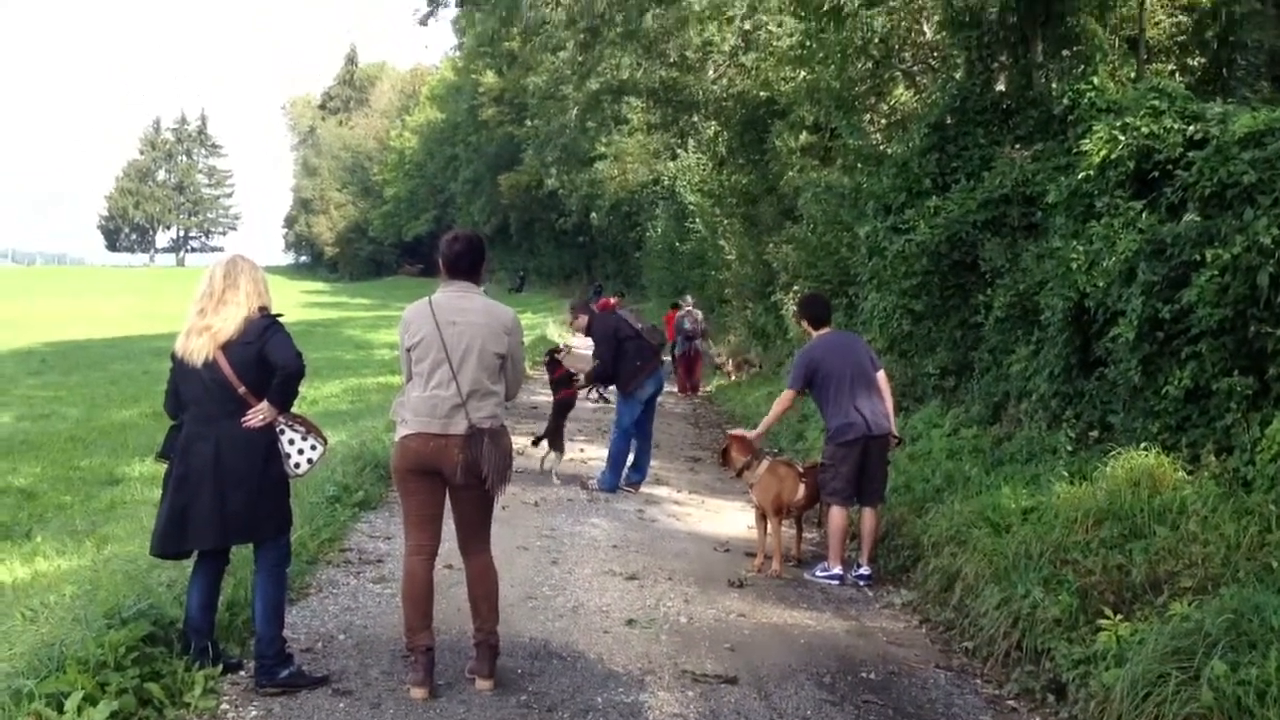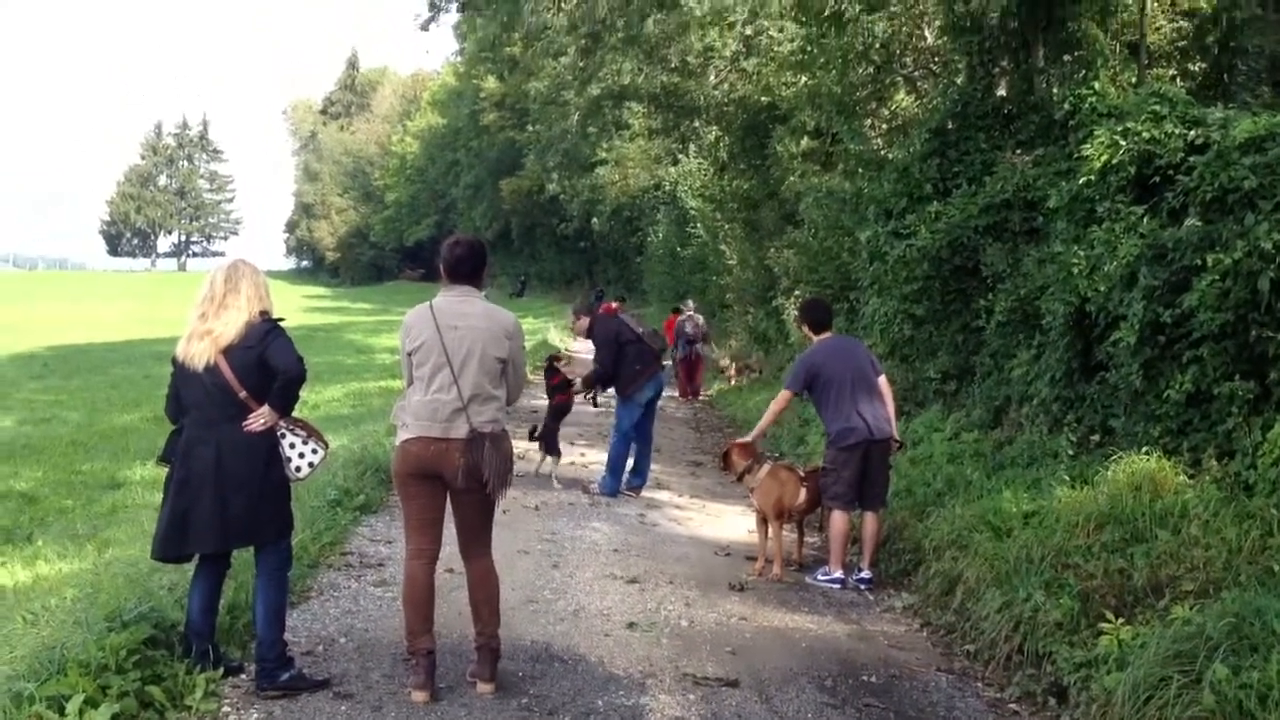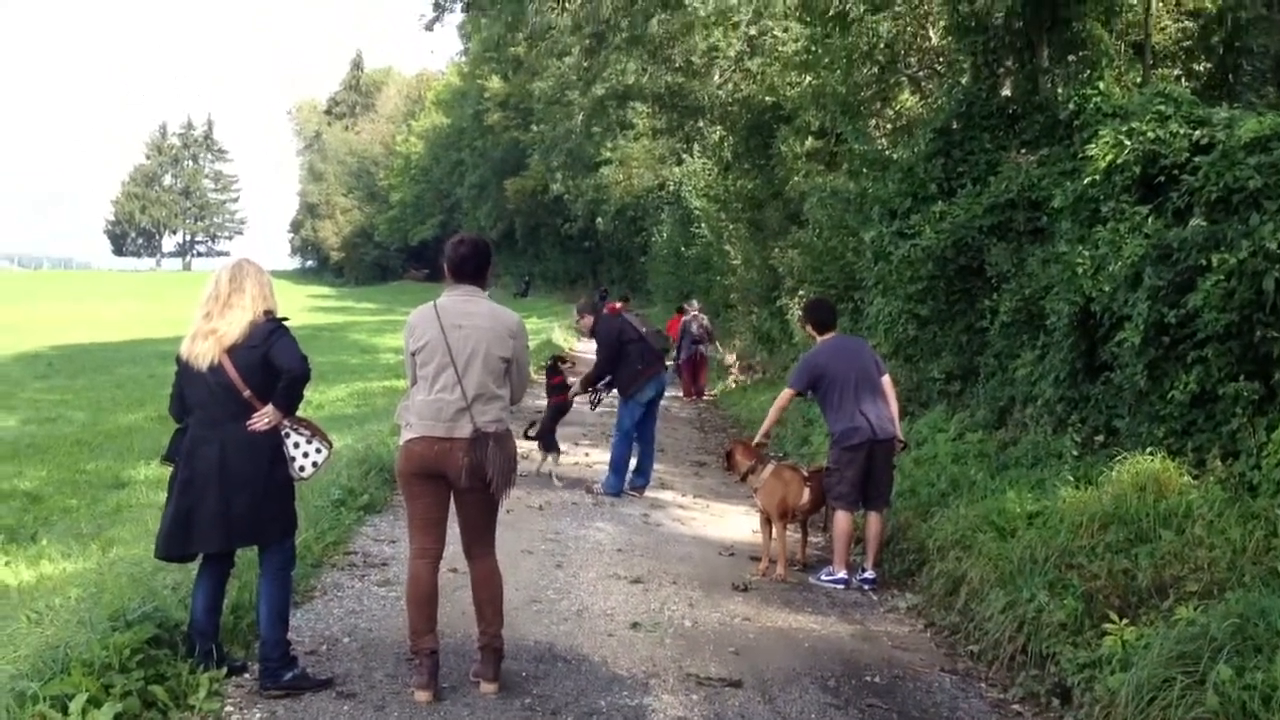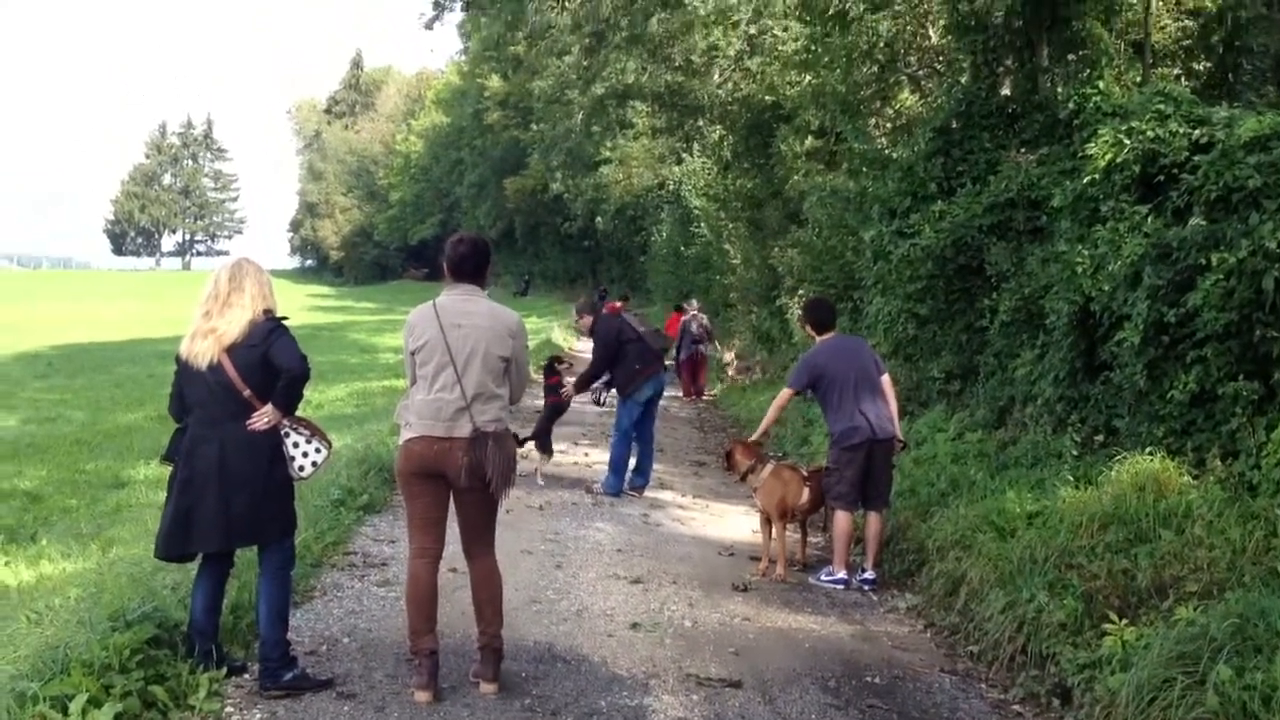
dt=0.1s
person 1, frame 1
left shoulder: (415, 314)
right shoulder: (504, 319)
left elbow: (408, 378)
right elbow: (512, 387)
left hip: (417, 439)
right hip: (477, 442)
left knee: (419, 549)
right knee: (477, 549)
left ankle: (421, 661)
right ankle: (485, 656)
person 1, frame 2
left shoulder: (416, 319)
right shoulder: (504, 323)
left elbow: (409, 381)
right elbow: (513, 391)
left hip: (418, 443)
right hip: (478, 446)
left knee: (420, 553)
right knee: (478, 552)
left ankle: (421, 666)
right ankle: (486, 659)
person 1, frame 3
left shoulder: (420, 318)
right shoulder: (508, 323)
left elbow: (413, 381)
right elbow: (517, 391)
left hip: (422, 442)
right hip: (482, 445)
left knee: (423, 552)
right knee: (482, 552)
left ankle: (424, 665)
right ankle: (489, 659)
person 1, frame 4
left shoulder: (419, 318)
right shoulder: (508, 322)
left elbow: (412, 380)
right elbow: (517, 390)
left hip: (421, 442)
right hip: (481, 445)
left knee: (423, 553)
right knee: (481, 552)
left ankle: (424, 665)
right ankle: (489, 659)
person 2, frame 1
left shoulder: (188, 339)
right shoulder: (261, 328)
left elbow: (173, 406)
right elbow: (291, 365)
right wrist: (275, 406)
left hip: (199, 461)
right hip: (249, 461)
left knee: (210, 554)
right knee: (271, 558)
left ankle: (199, 652)
right ankle: (272, 666)
person 2, frame 2
left shoulder: (190, 343)
right shoulder: (262, 333)
left elbow: (175, 410)
right elbow: (292, 369)
right wrist: (275, 409)
left hip: (200, 464)
right hip: (250, 464)
left knee: (211, 558)
right knee: (272, 562)
left ankle: (200, 655)
right ankle: (273, 669)
person 2, frame 3
left shoulder: (194, 342)
right shoulder: (267, 332)
left elbow: (179, 409)
right elbow: (297, 369)
right wrist: (280, 408)
left hip: (204, 463)
right hip: (254, 463)
left knee: (215, 557)
right knee: (276, 560)
left ankle: (204, 654)
right ankle: (276, 668)
person 2, frame 4
left shoulder: (194, 342)
right shoulder: (266, 331)
left elbow: (178, 408)
right elbow: (296, 368)
right wrist: (279, 408)
left hip: (204, 462)
right hip: (254, 462)
left knee: (215, 557)
right knee: (275, 560)
left ankle: (203, 654)
right ankle: (275, 668)
person 3, frame 1
left shoulder: (809, 354)
right shoulder: (857, 341)
left elbow: (785, 401)
right elbow: (883, 383)
left wrist: (756, 432)
right wrist: (892, 426)
left hip: (845, 432)
right hip: (878, 429)
left knee: (838, 501)
right knee: (870, 502)
left ankle: (833, 568)
right ankle: (864, 567)
person 3, frame 2
left shoulder: (809, 359)
right shoulder: (858, 345)
left elbow: (779, 403)
right elbow: (885, 388)
left wrist: (754, 435)
right wrist: (894, 430)
left hip: (847, 437)
right hip: (880, 434)
left knee: (839, 505)
right knee: (871, 506)
left ankle: (835, 571)
right ankle: (865, 571)
person 3, frame 3
left shoulder: (812, 359)
right shoulder: (862, 345)
left elbow: (782, 402)
right elbow: (888, 387)
left wrist: (760, 436)
right wrist: (897, 430)
left hip: (850, 437)
right hip: (883, 434)
left knee: (843, 505)
right knee: (875, 506)
left ankle: (839, 571)
right ankle: (869, 571)
person 3, frame 4
left shoulder: (812, 359)
right shoulder: (861, 345)
left elbow: (781, 402)
right elbow: (888, 386)
left wrist: (759, 434)
right wrist: (896, 428)
left hip: (850, 437)
right hip: (882, 433)
left knee: (843, 504)
right knee: (876, 505)
left ankle: (838, 572)
right ankle: (868, 571)
person 4, frame 1
left shoulder: (600, 327)
right shoulder: (608, 321)
left elbow: (605, 365)
left wrist: (587, 379)
right wrist: (600, 381)
left hip: (638, 379)
right hip: (653, 374)
left knee: (622, 431)
right knee: (643, 431)
left ankle: (608, 481)
right ankle: (634, 479)
person 4, frame 2
left shoulder: (602, 330)
right shoulder: (609, 324)
left elbow: (605, 368)
left wrist: (585, 383)
right wrist: (599, 385)
left hip: (637, 383)
right hip: (653, 378)
left knee: (621, 435)
right knee: (643, 435)
left ankle: (609, 486)
right ankle: (635, 483)
person 4, frame 3
left shoulder: (605, 329)
right shoulder: (615, 323)
left elbow: (603, 366)
left wrist: (582, 385)
right wrist: (610, 383)
left hip: (640, 382)
right hip: (656, 377)
left knee: (623, 434)
right knee: (645, 434)
left ankle: (612, 485)
right ankle: (638, 483)
person 4, frame 4
left shoulder: (603, 329)
right shoulder: (613, 322)
left elbow: (598, 366)
left wrist: (576, 387)
right wrist: (610, 383)
left hip: (638, 382)
right hip: (655, 376)
left knee: (622, 434)
right knee: (644, 434)
left ankle: (612, 486)
right ankle: (638, 483)
